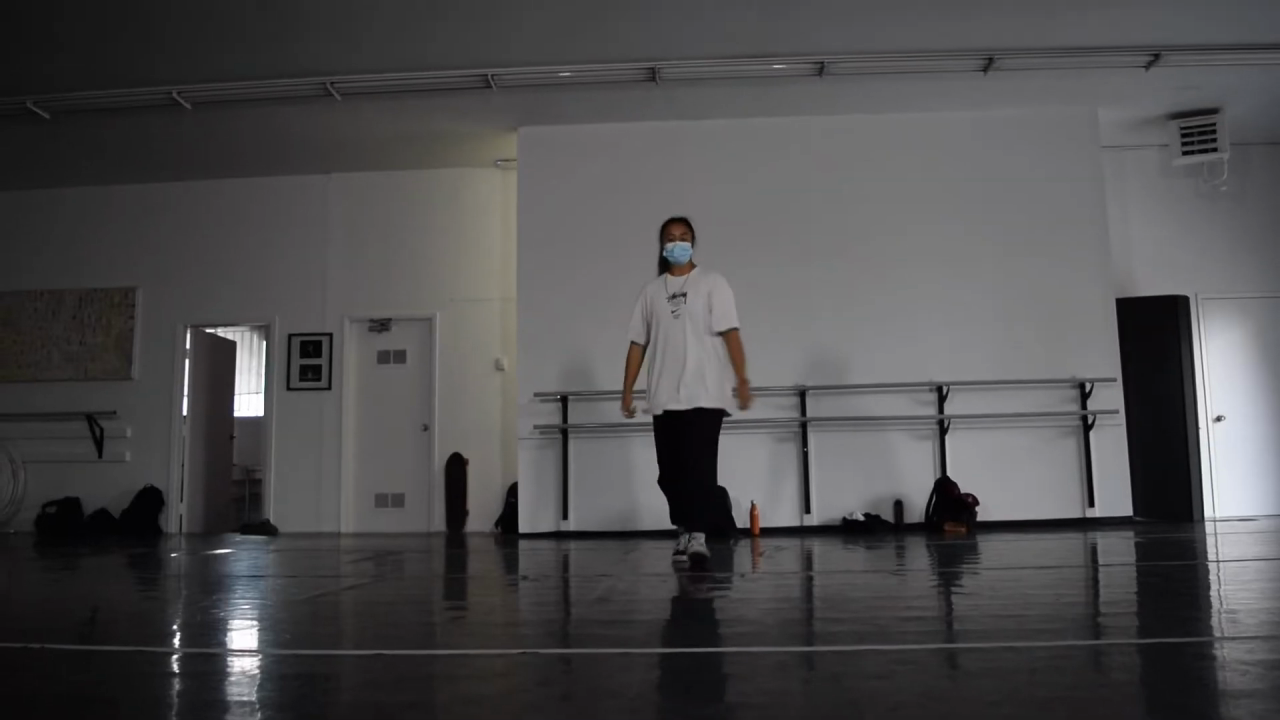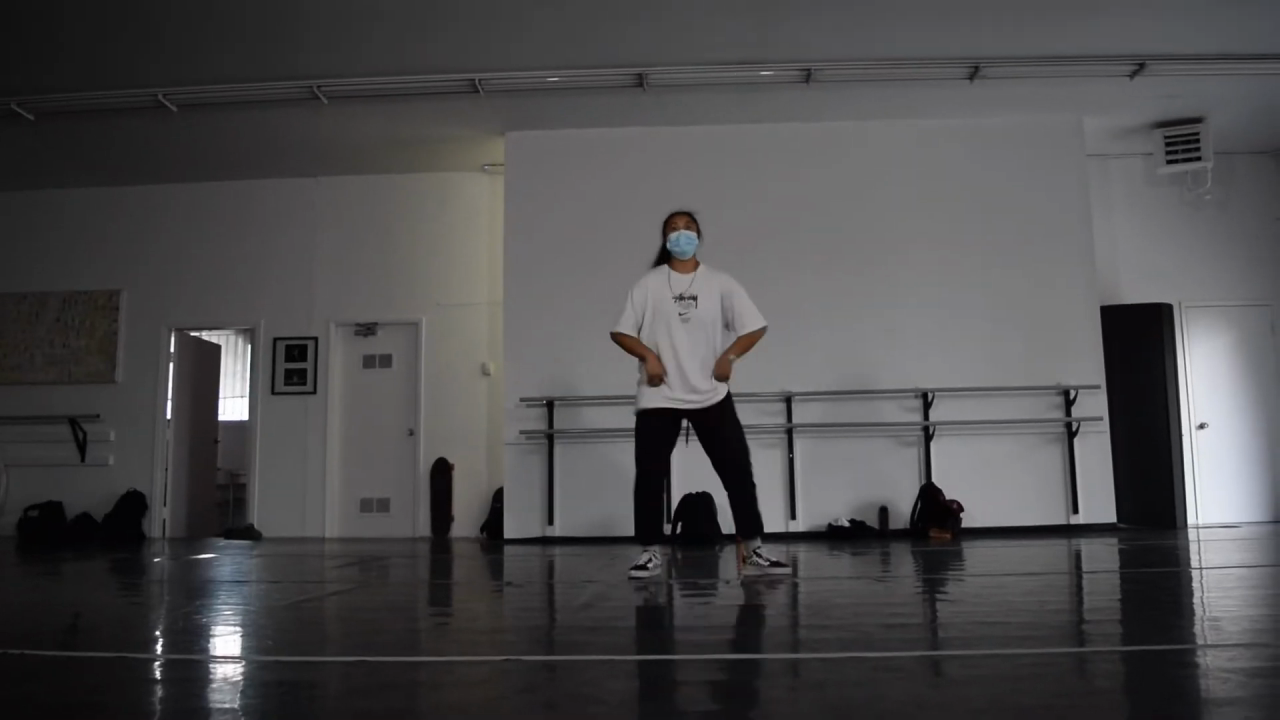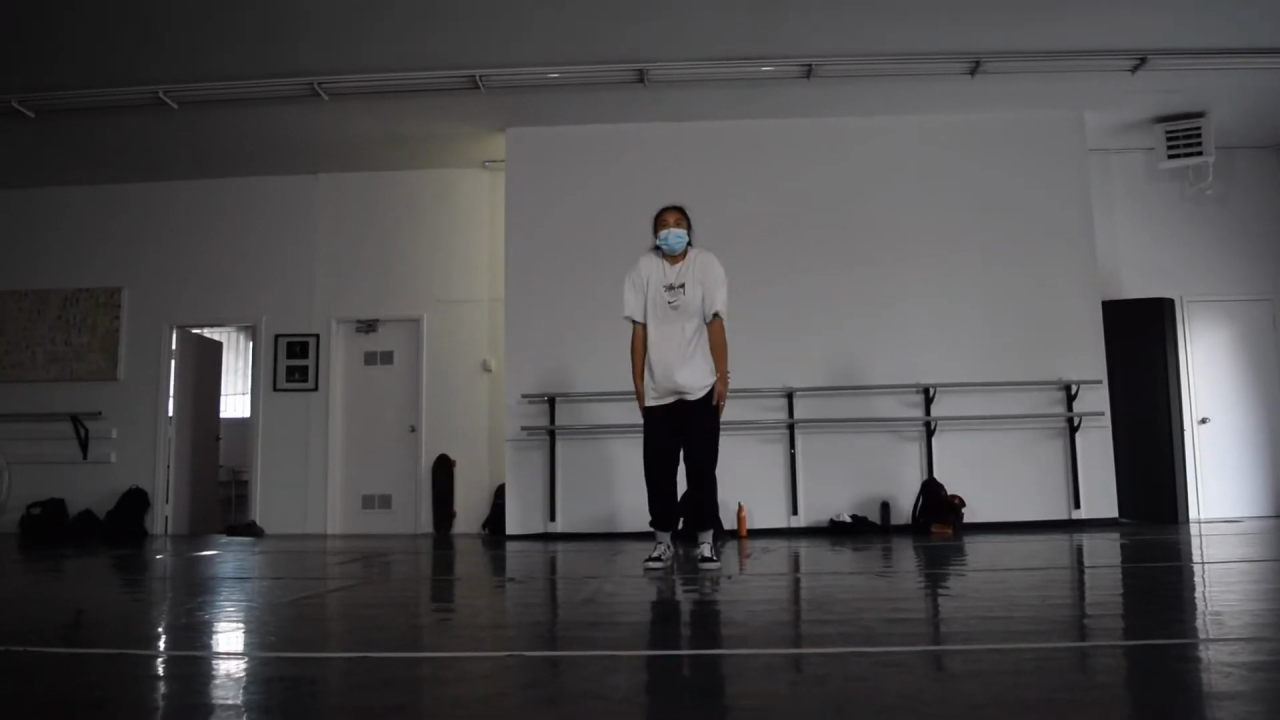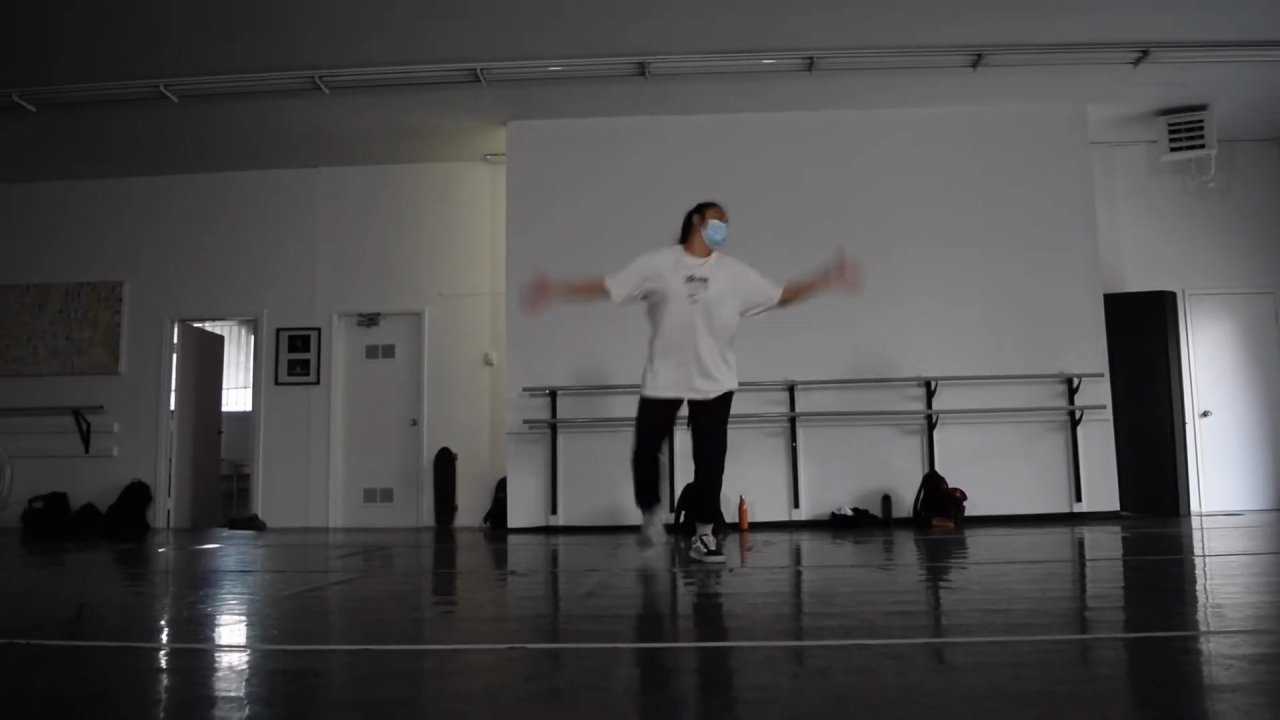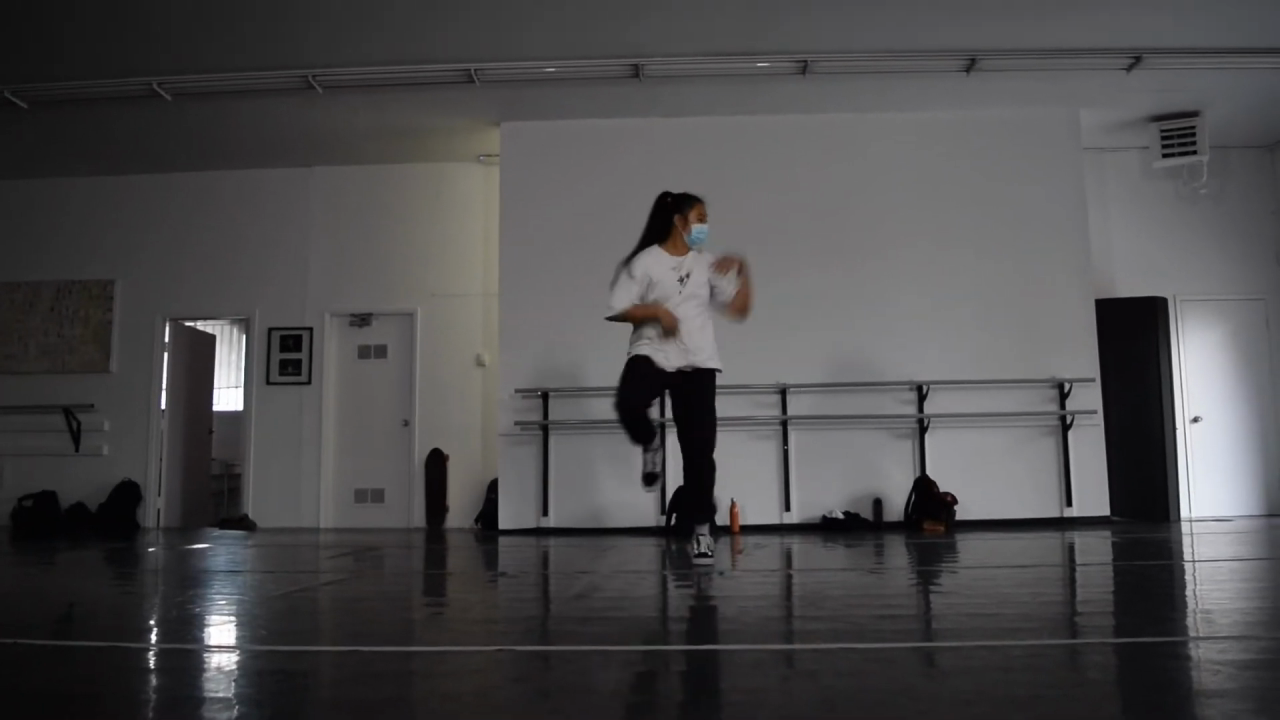
dt=1s
person 1, frame 1
left shoulder: (712, 283)
right shoulder: (651, 291)
left elbow: (730, 334)
right elbow: (638, 344)
left wrist: (742, 380)
right wrist: (628, 390)
left hip: (705, 397)
right hip: (665, 396)
left knee: (700, 464)
right knee: (670, 471)
left ankle: (698, 536)
right ankle: (685, 532)
person 1, frame 2
left shoulder: (721, 283)
right shoulder: (649, 284)
left elbow: (755, 327)
right elbow: (621, 332)
left wrist: (729, 356)
right wrist: (647, 355)
left hip: (711, 394)
right hip: (660, 395)
left knee: (737, 467)
right knee: (650, 471)
left ankle: (752, 549)
right ankle: (651, 550)
person 1, frame 3
left shoulder: (706, 264)
right shoulder: (643, 268)
left elbow: (715, 321)
right elbow: (637, 327)
left wrist: (722, 376)
right wrist: (637, 380)
left hip: (701, 386)
right hip: (658, 390)
left knee: (701, 466)
right knee: (658, 468)
left ankle: (705, 542)
right ankle: (663, 542)
person 1, frame 4
left shoulder: (733, 271)
right shoulder: (657, 263)
left elbow: (780, 296)
right elbow: (609, 287)
left wrist: (825, 279)
right wrist: (557, 291)
left hip: (713, 382)
right hip: (663, 380)
left knee: (711, 461)
right knee: (646, 453)
left ankle: (704, 536)
right ankle: (652, 516)
person 1, frame 5
left shoulder: (706, 263)
right shoulder: (643, 262)
left elbow: (739, 310)
right elbow: (617, 309)
left wrist: (742, 271)
right wrist: (652, 310)
left hip: (698, 364)
right hip: (651, 355)
left knee: (699, 450)
right knee: (629, 404)
left ankle: (701, 531)
right ankle: (650, 447)
